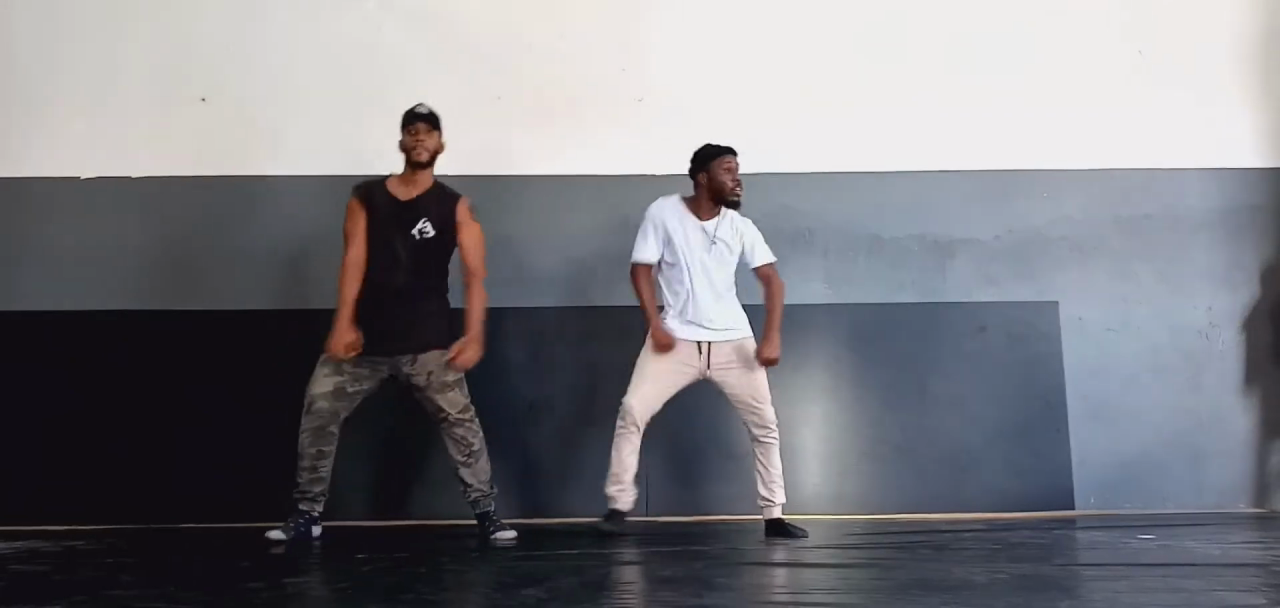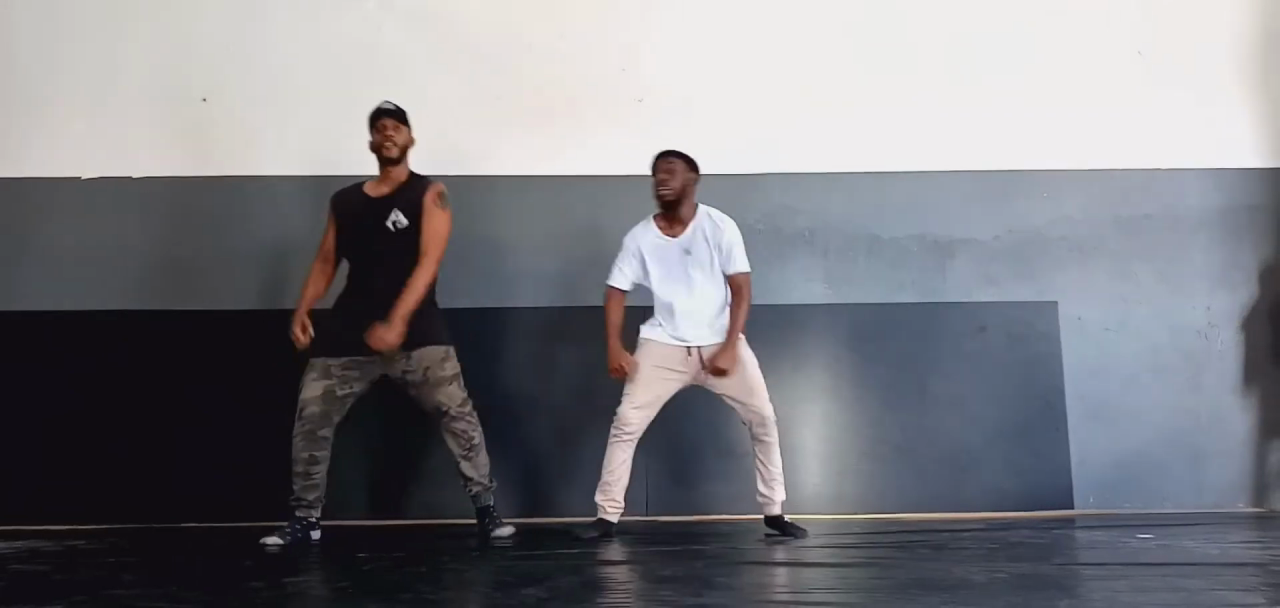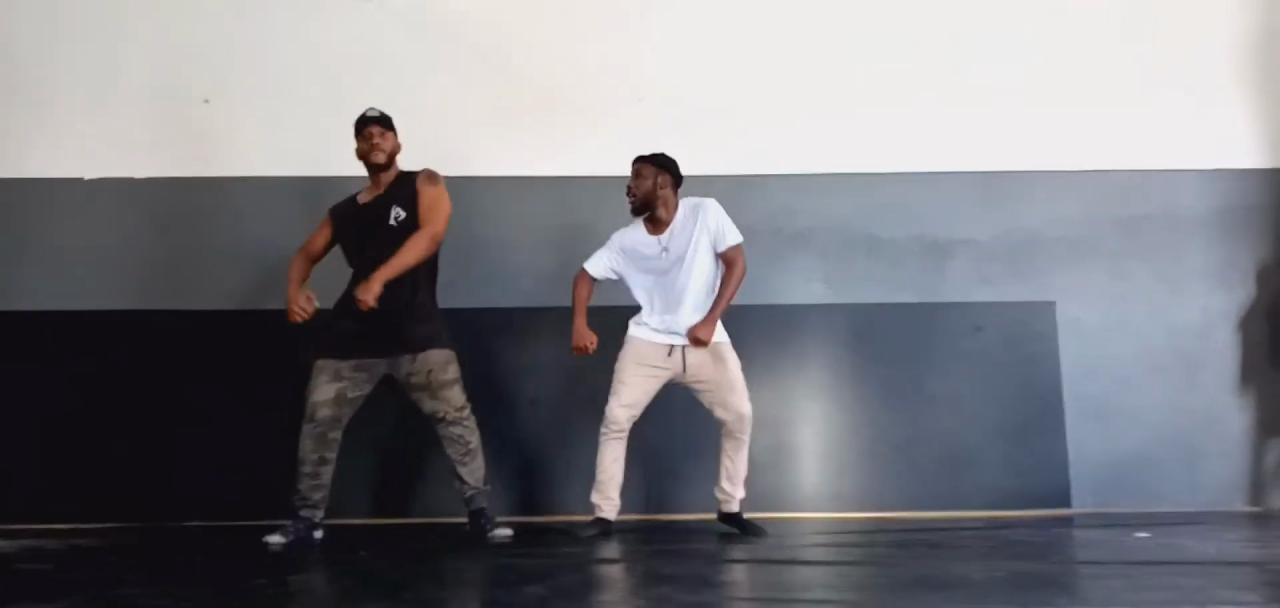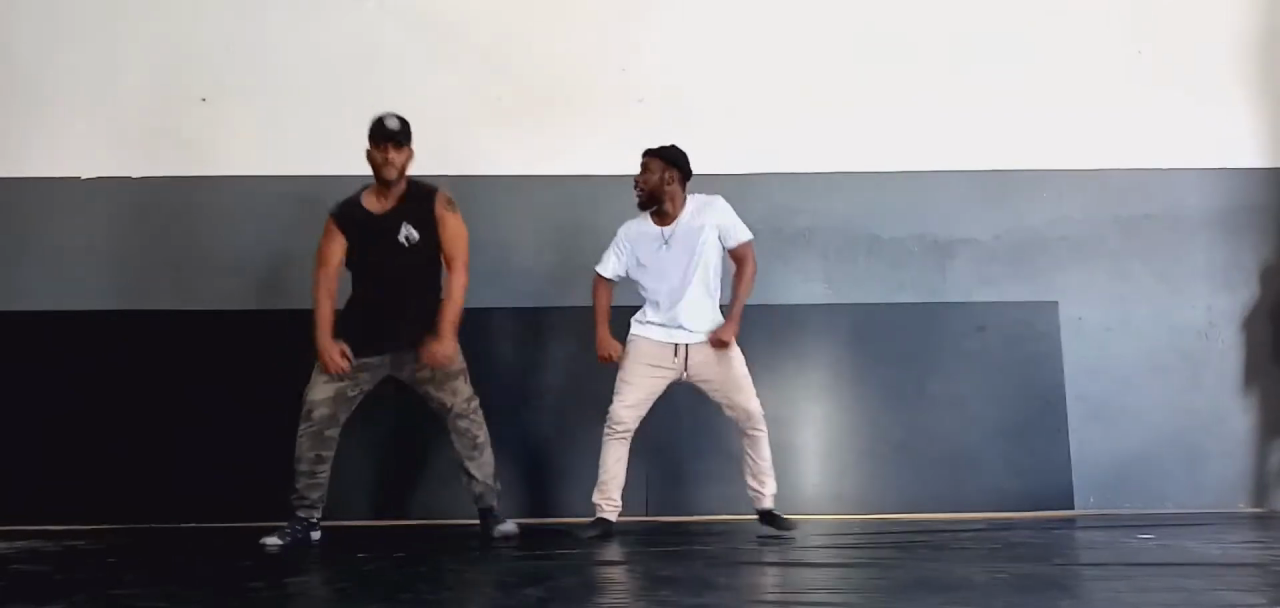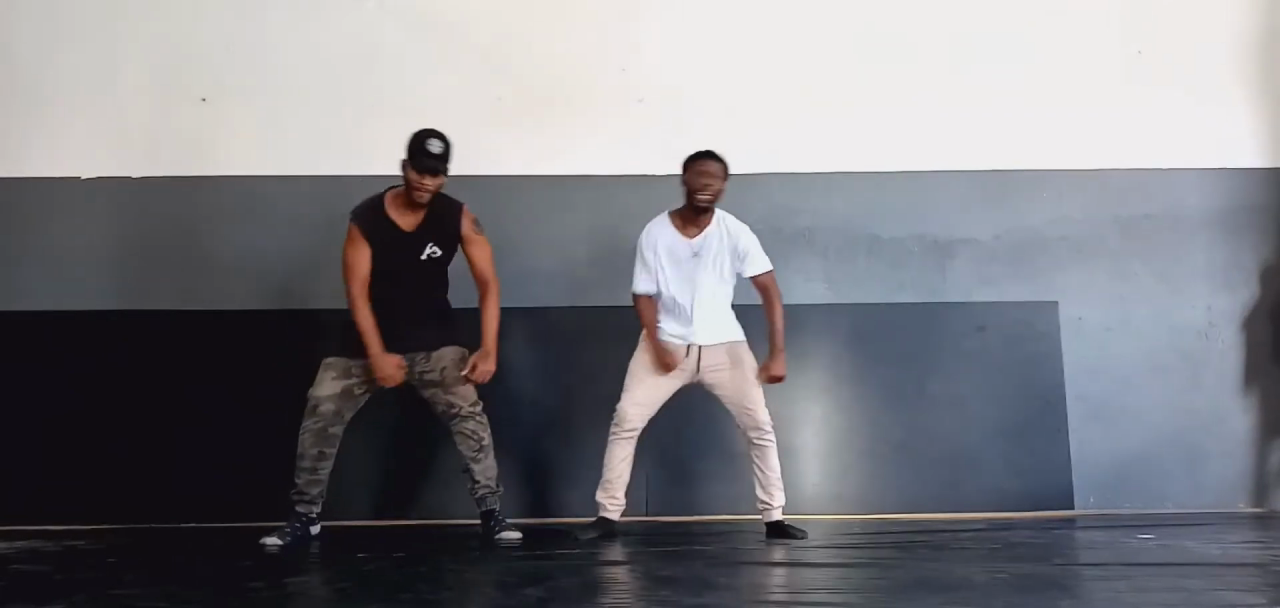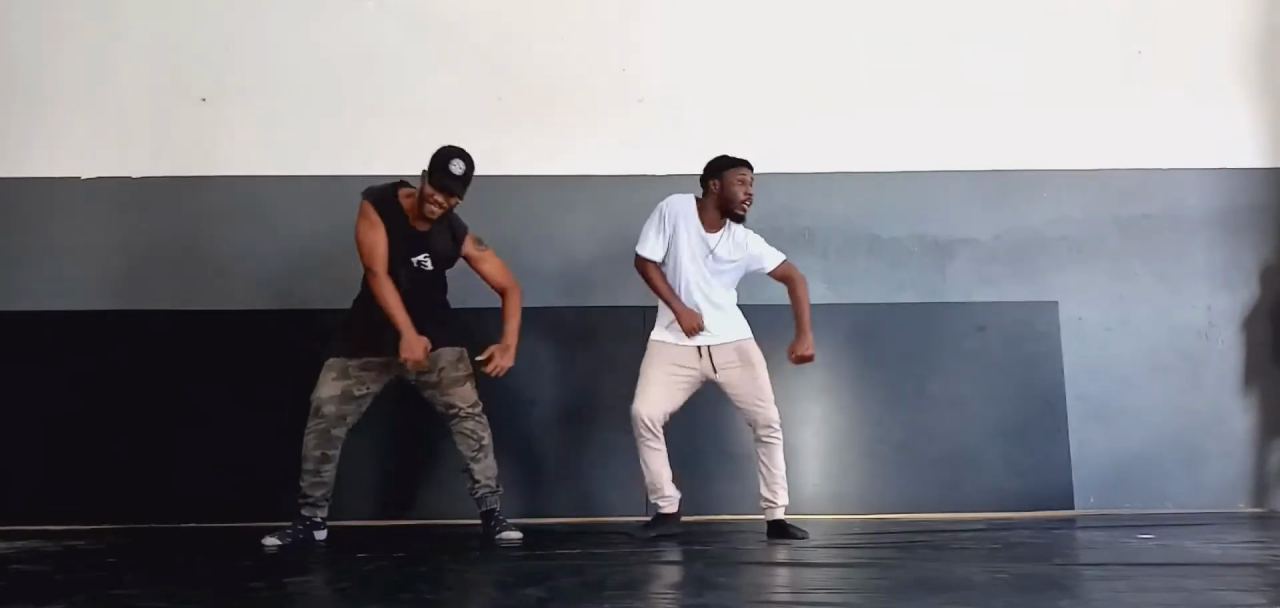
dt=0.2s
person 1, frame 1
left shoulder: (454, 205)
right shoulder: (366, 196)
left elbow: (475, 273)
right elbow: (354, 260)
left wrist: (474, 335)
right wrist: (342, 323)
left hip: (426, 331)
right hip: (369, 326)
left knee: (459, 419)
right knee: (319, 412)
left ankle: (485, 512)
right ankle: (307, 515)
person 1, frame 2
left shoulder: (429, 194)
right shoulder: (345, 200)
left elbow: (428, 263)
right elbow: (325, 261)
left wrist: (397, 321)
right wrist: (302, 310)
left hip: (414, 330)
right hip: (349, 330)
left knee: (457, 412)
right knee: (310, 417)
left ankle: (485, 509)
right ankle: (304, 520)
person 1, frame 3
left shoulder: (425, 184)
right shoulder: (343, 212)
left elbow: (431, 234)
right elbow: (307, 253)
left wrist: (378, 279)
right wrist: (295, 288)
left hip: (417, 332)
right hip: (354, 334)
left knee: (454, 416)
right knee: (320, 419)
left ankle: (479, 511)
right ankle: (308, 519)
person 1, frame 4
left shoulder: (435, 202)
right shoulder: (346, 214)
left elbow: (457, 267)
right elbow: (326, 278)
left wrist: (446, 333)
right wrist: (325, 339)
left hip: (421, 332)
right hip: (360, 336)
left knee: (464, 411)
right knee: (317, 418)
left ankle: (489, 510)
right ankle: (305, 520)
person 1, frame 5
left shoulder: (457, 217)
right shoulder: (366, 218)
left elbow: (488, 284)
right elbow: (357, 290)
left wrist: (489, 349)
right wrist: (376, 355)
left hip: (433, 339)
right hip: (373, 336)
left knee: (469, 414)
right knee: (320, 414)
left ankle: (491, 513)
right ankle: (305, 517)
person 1, frame 6
left shoulder: (457, 236)
right shoulder: (376, 204)
left elbow: (509, 287)
right elbow: (377, 273)
left wrist: (509, 343)
right wrist: (405, 334)
left hip: (433, 336)
right hip: (369, 338)
left knee: (470, 414)
right knee: (324, 416)
left ankle: (492, 513)
right ankle: (311, 519)
person 2, frame 1
left shoulder: (741, 227)
right shoulder: (664, 212)
left elbow: (771, 279)
right elbow: (641, 269)
left wrist: (772, 336)
right wrist: (655, 325)
left hip: (731, 340)
right hip: (675, 338)
left knee: (764, 422)
right knee: (633, 410)
left ankle: (773, 515)
right ankle: (619, 505)
person 2, frame 2
left shoulder: (720, 226)
right shoulder: (640, 237)
left elbow: (742, 289)
right elbow: (616, 291)
left wrist: (730, 348)
right wrist: (614, 347)
left hip: (719, 344)
right hip: (663, 345)
left knee: (763, 418)
right knee: (626, 423)
left ankle: (774, 511)
right ankle: (607, 515)
person 2, frame 3
left shoulder: (705, 212)
right shoulder: (626, 239)
left elbow: (736, 264)
right elbow: (586, 274)
left wrist: (710, 320)
right wrist: (579, 324)
left hip: (702, 340)
right hip: (648, 342)
left knee: (739, 416)
right knee: (615, 421)
left ankle: (730, 507)
right ankle: (604, 513)
person 2, frame 4
left shoulder: (713, 210)
right shoulder: (632, 231)
left elbow: (746, 261)
right elbow: (603, 277)
left wrist: (731, 321)
right wrist: (602, 333)
left hip: (709, 340)
right hip: (652, 341)
left knee: (751, 414)
right knee: (619, 421)
left ankle: (765, 505)
right ankle: (606, 515)
person 2, frame 5
left shoulder: (735, 232)
right shoulder: (655, 233)
left elbow: (769, 290)
right elbow: (645, 296)
left wrist: (778, 352)
right wrist: (656, 344)
left hip: (722, 344)
right hip: (668, 344)
left knee: (759, 425)
right knee: (625, 420)
left ankle: (773, 518)
right ankle: (608, 515)
person 2, frame 6
left shoulder: (745, 240)
right shoulder: (673, 209)
left elbow: (793, 277)
right elbow: (645, 261)
left wrist: (804, 334)
right wrist: (678, 308)
left hip: (731, 342)
right hip: (674, 341)
left knee: (767, 423)
right knee: (644, 414)
left ankle: (776, 517)
right ankle: (667, 508)
